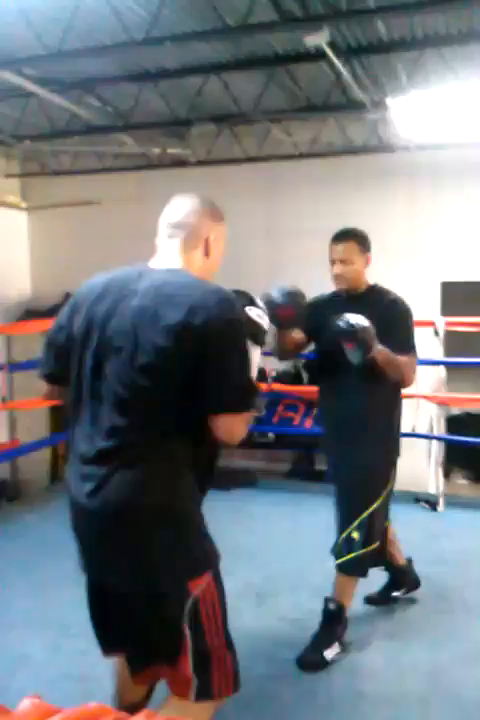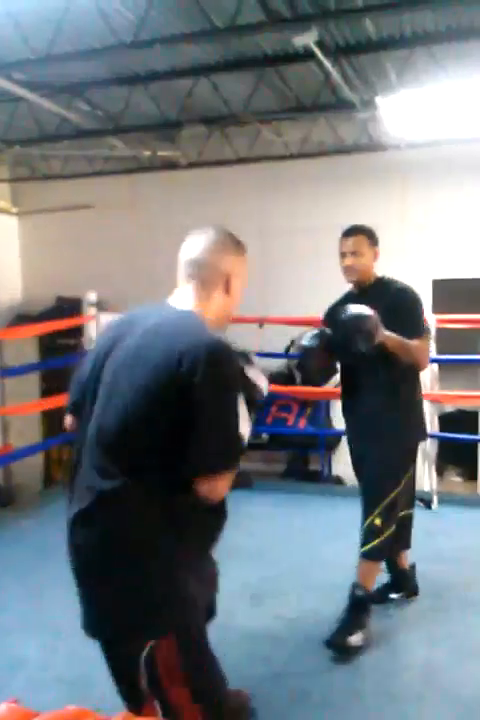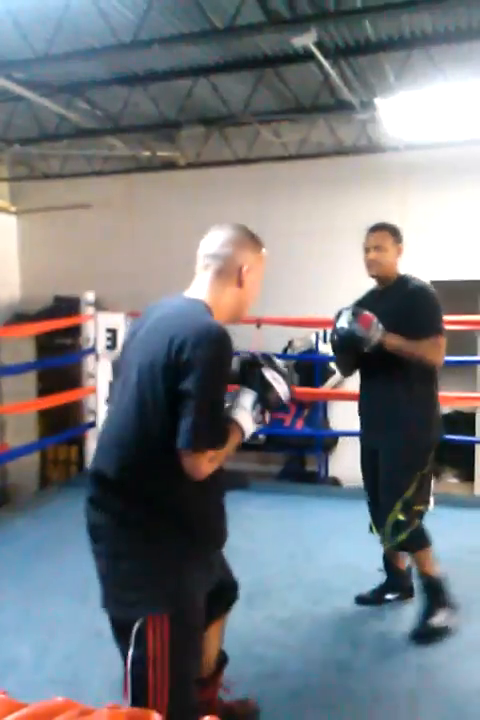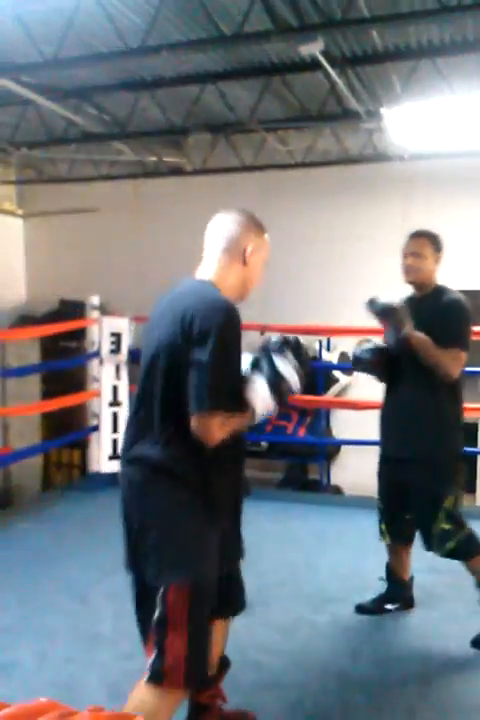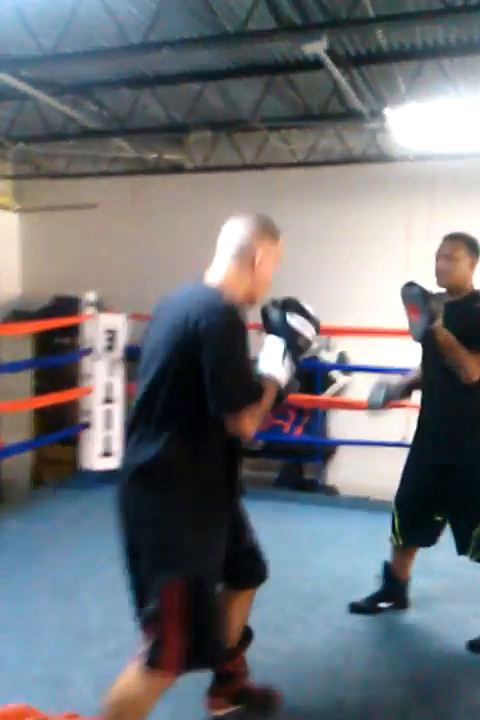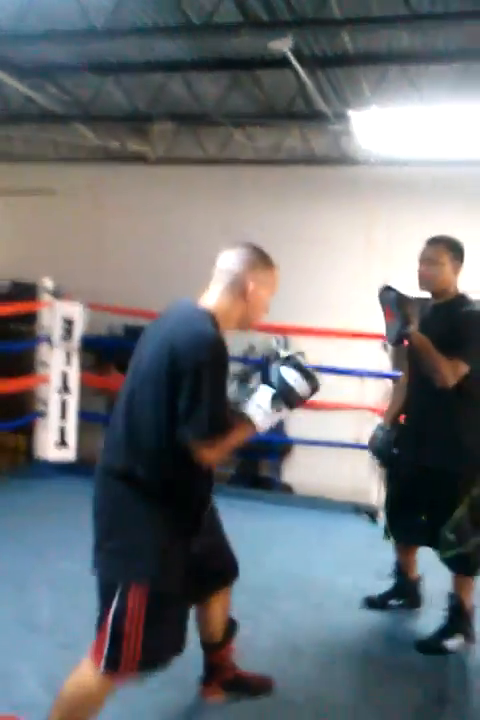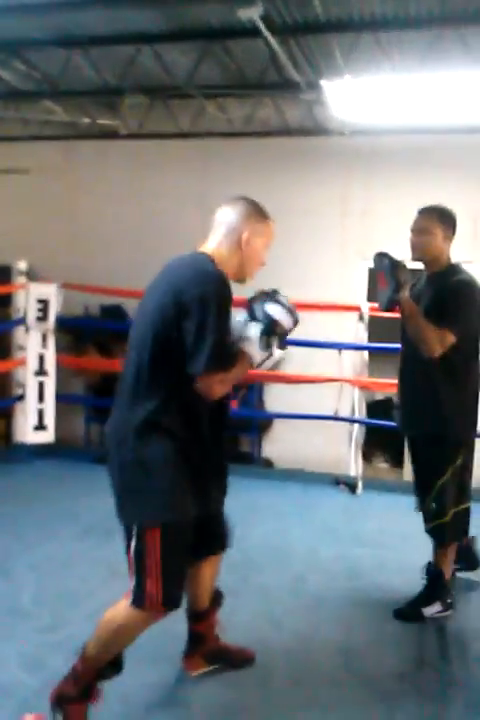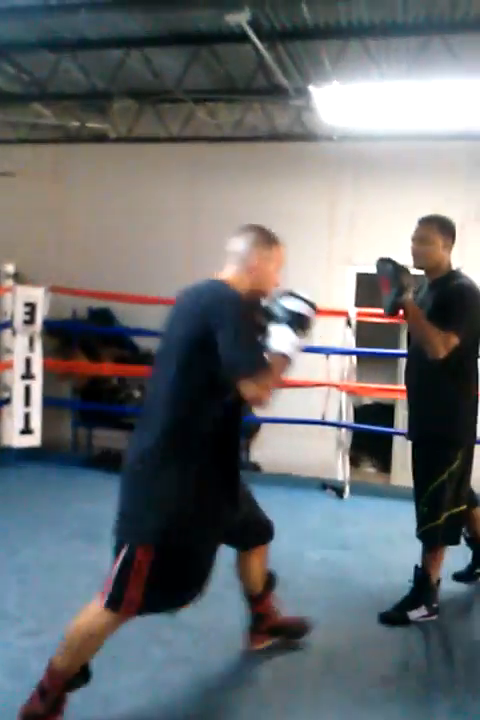
dt=0.2s
person 1, frame 1
left shoulder: (94, 290)
right shoulder: (215, 307)
left elbow: (56, 380)
right elbow: (229, 428)
right wrist: (245, 359)
left hip: (90, 497)
right hip: (154, 504)
left knee: (136, 646)
right knee: (200, 677)
person 1, frame 2
left shoulder: (127, 325)
right shoulder: (210, 353)
left elbow: (76, 417)
right elbow: (211, 484)
right wrist: (236, 421)
left hip: (97, 528)
right hip: (140, 545)
left knee: (191, 614)
person 1, frame 3
left shoulder: (161, 315)
right shoulder: (206, 335)
right elbow: (198, 460)
right wrist: (245, 413)
left hip: (159, 512)
right hip: (145, 526)
left knee: (214, 596)
person 1, frame 4
left shoulder: (176, 300)
right shoulder: (217, 311)
right elbow: (208, 425)
left wrist: (238, 380)
right wrist: (258, 401)
left hip: (172, 486)
right hip: (173, 497)
left knee: (219, 602)
right knee: (172, 668)
person 1, frame 5
left shoulder: (183, 301)
right shoulder: (218, 316)
right elbow: (244, 420)
left wrist: (262, 367)
right wrist: (277, 360)
left hip: (197, 483)
right hip: (169, 492)
left knee: (243, 572)
right knee: (169, 652)
person 1, frame 6
left shoulder: (182, 322)
right shoulder: (201, 341)
right elbow: (206, 448)
left wrist: (257, 400)
right wrist: (261, 411)
left hip: (174, 492)
right hip: (139, 503)
left knee: (217, 576)
right knee: (123, 654)
left ankle: (220, 674)
person 1, frame 7
left shoulder: (184, 272)
right shoulder: (207, 283)
right elbow: (212, 381)
left wrist: (243, 342)
right wrist: (258, 339)
left hip: (183, 446)
right hip: (154, 451)
left knee: (207, 544)
right knee: (152, 595)
left ankle: (201, 645)
person 1, frame 8
left shoulder: (206, 297)
right shoulder: (229, 302)
right elbow: (255, 390)
left wrist: (275, 336)
right wrist: (286, 340)
left hip: (209, 460)
right hip: (168, 464)
left knee: (254, 536)
right knee: (123, 598)
left ankle: (264, 623)
person 2, frame 1
left shoulder: (391, 307)
right shoulder: (322, 306)
left elbow: (406, 374)
right elbow: (287, 350)
left wrist: (375, 349)
right wrist: (281, 324)
left hip: (373, 435)
right hip: (337, 430)
left knee: (355, 524)
right knee: (368, 513)
left ankle: (332, 625)
right ankle: (403, 574)
person 2, frame 2
left shoulder: (400, 296)
right shoulder: (337, 309)
left elbow: (421, 356)
left wrist: (383, 335)
left hip: (396, 426)
right hip: (360, 425)
left knee: (379, 514)
right knee: (388, 508)
left ankle: (357, 614)
right ankle: (403, 578)
person 2, frame 3
left shoulder: (419, 295)
right shoulder: (362, 305)
left elbow: (435, 354)
right elbow: (349, 367)
left wrist: (384, 338)
right wrist: (344, 345)
left hip: (412, 424)
right hip: (375, 423)
left knee: (401, 512)
right knee: (381, 506)
left ankle: (438, 597)
right ankle: (397, 578)
person 2, frame 4
right shoulder: (399, 308)
left wrist: (412, 333)
right wrist: (373, 360)
left hip: (436, 437)
right hip: (398, 432)
left knee: (443, 523)
right knee: (394, 513)
right ankle: (399, 589)
person 2, frame 5
right shoulder: (439, 309)
left wrist: (438, 329)
right wrist: (398, 389)
right hip: (433, 437)
right knee: (409, 511)
right ankle: (394, 591)
person 2, frame 6
right shoulder: (425, 313)
left wrist: (414, 333)
right wrist: (389, 422)
right hip: (417, 439)
right knee: (403, 513)
right ankle: (406, 585)
person 2, frame 7
right shoulder: (421, 283)
left elbow: (434, 346)
left wrist: (403, 299)
right wrist: (400, 400)
right hip: (420, 409)
left knee: (442, 497)
right knee: (432, 491)
left ankle: (439, 590)
person 2, frame 8
right shoulder: (427, 290)
left elbow: (438, 349)
left wrist: (404, 302)
right hip: (429, 411)
left knee: (435, 501)
left ankle: (425, 594)
